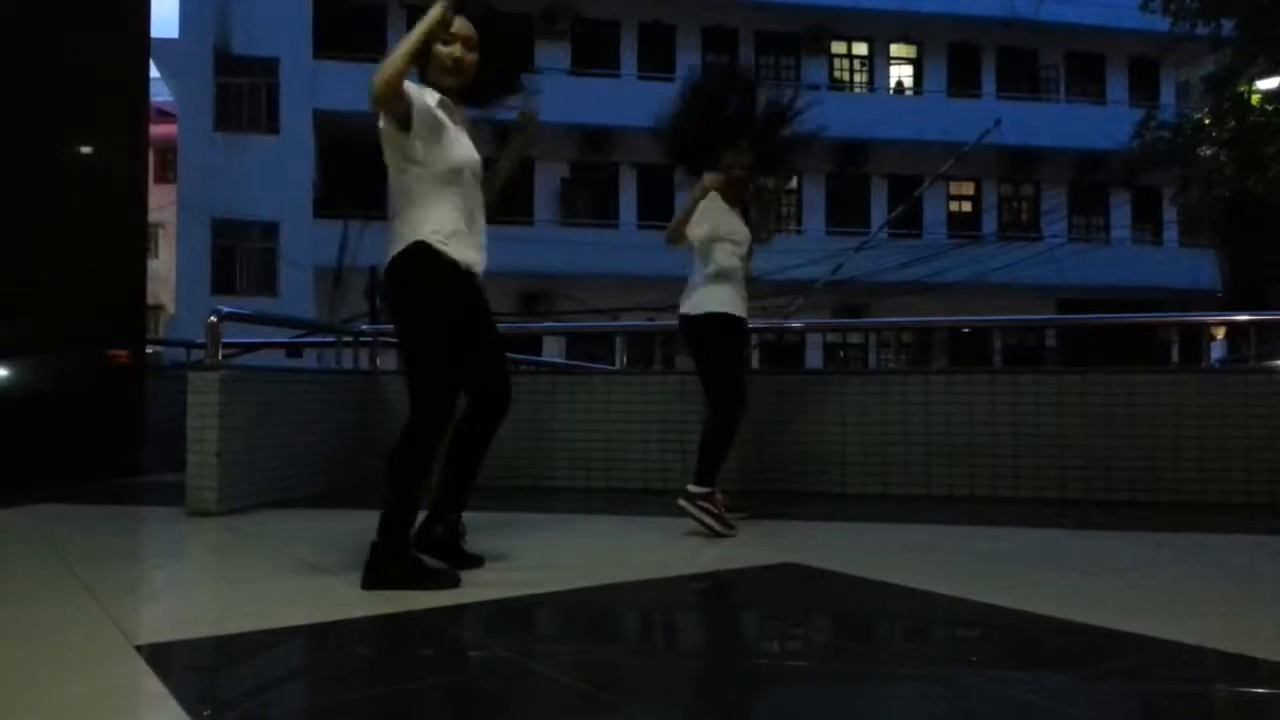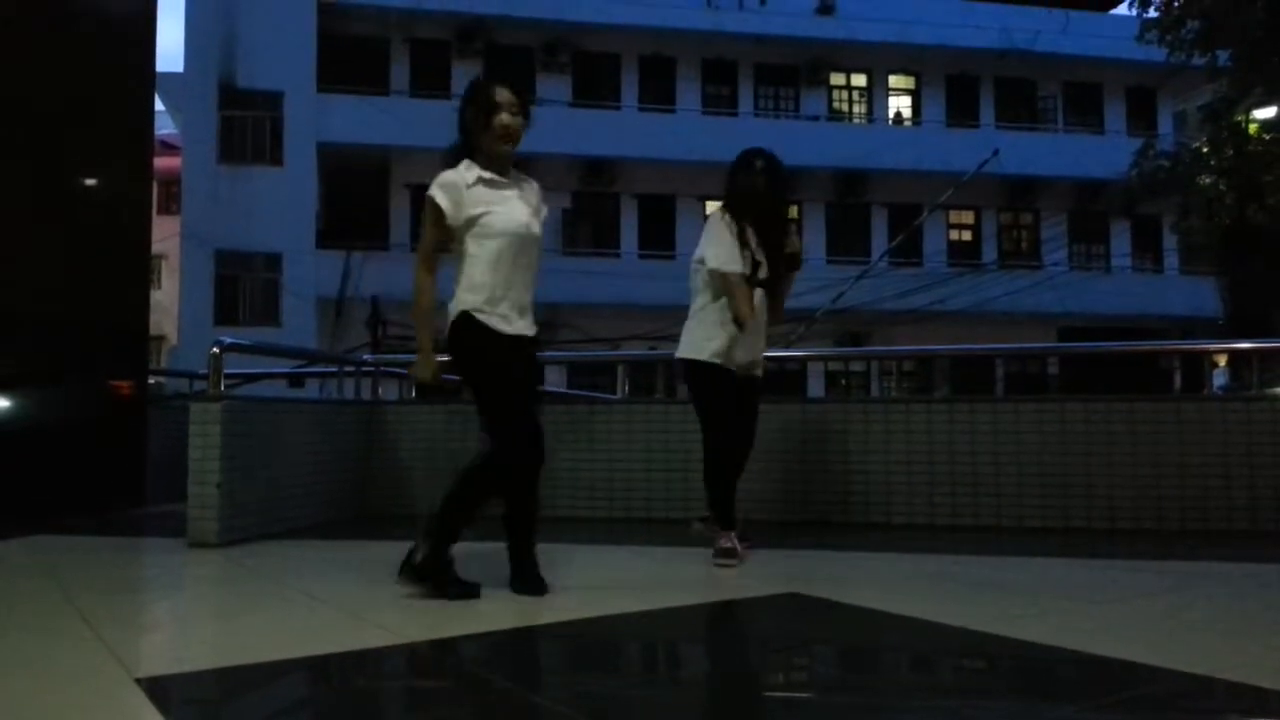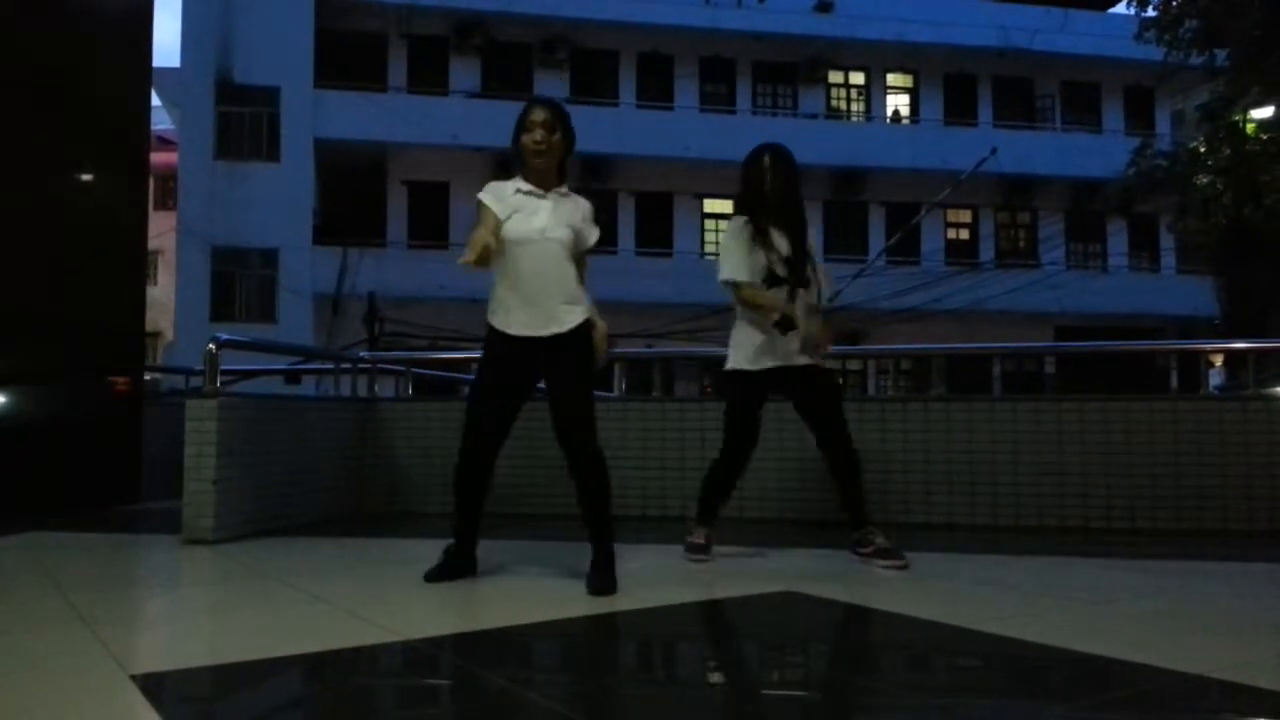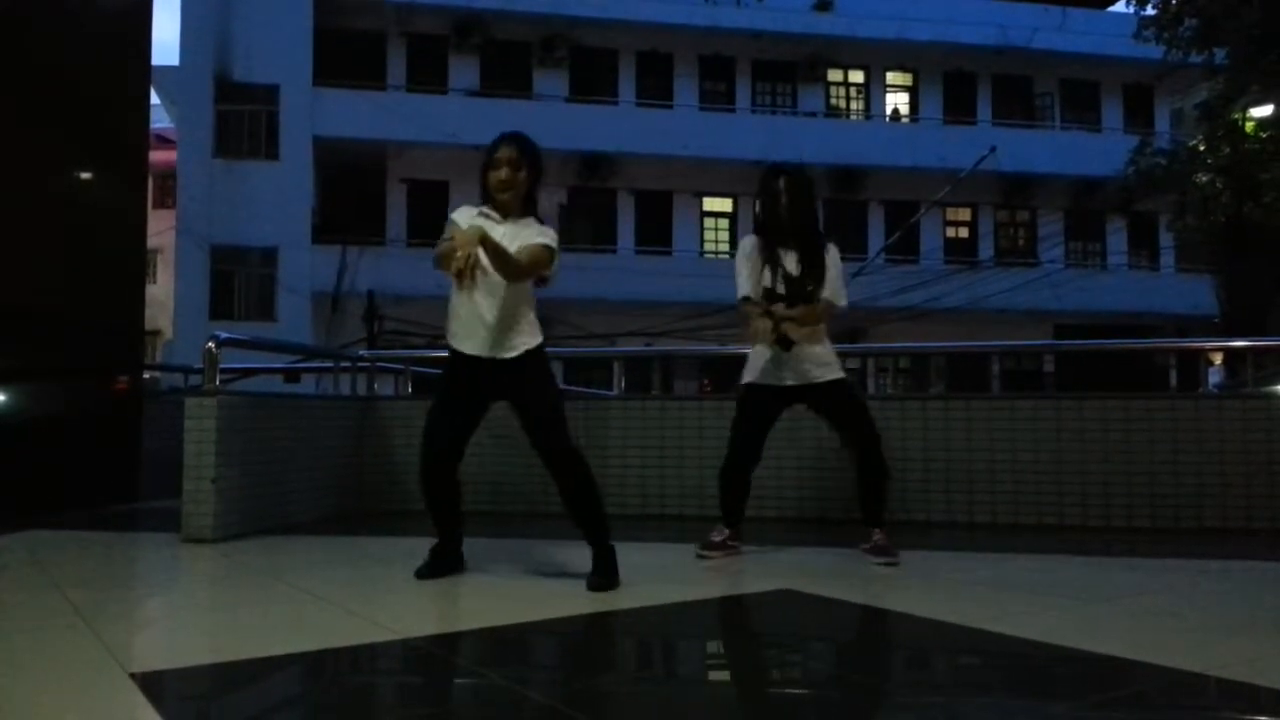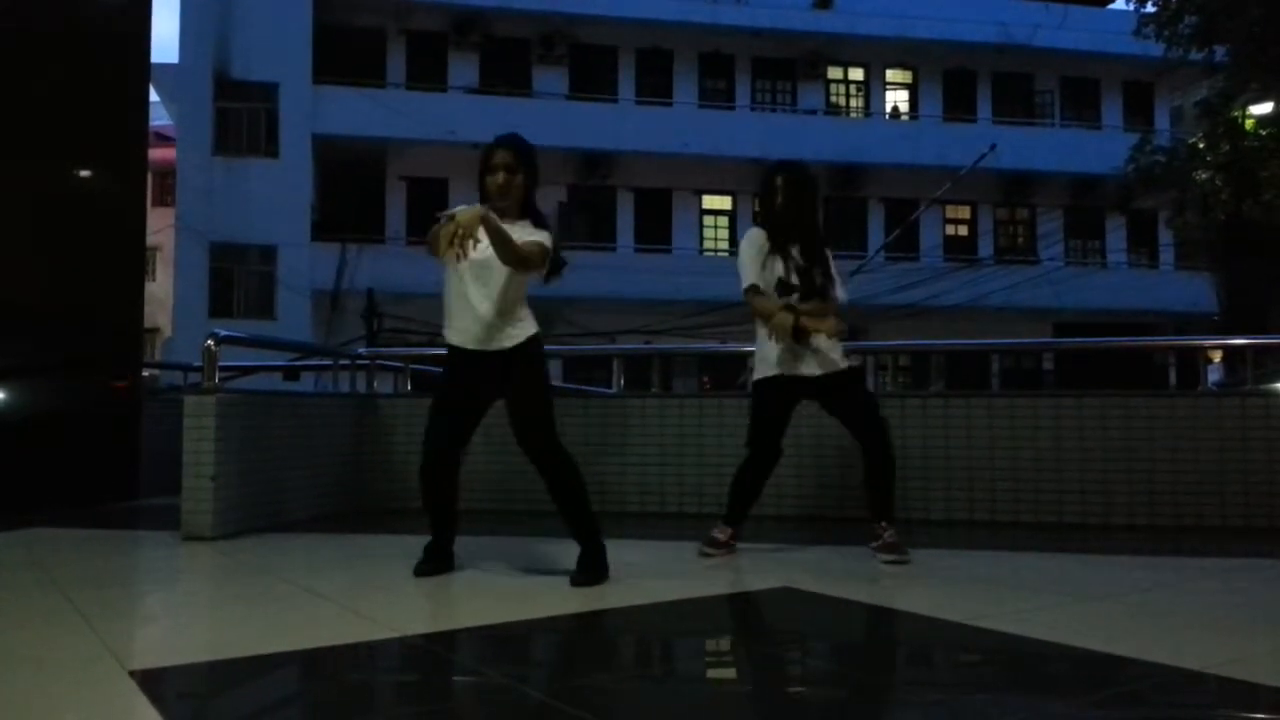
dt=1s
person 1, frame 1
left shoulder: (458, 119)
right shoulder: (412, 104)
left elbow: (481, 192)
right elbow: (381, 91)
left wrist: (517, 146)
left hip: (461, 278)
right hip: (423, 270)
left knee: (491, 393)
right knee: (433, 412)
left ankle: (441, 524)
right ankle: (389, 555)
person 1, frame 2
left shoulder: (531, 191)
right shoulder: (454, 185)
right elbow: (426, 269)
right wrist: (425, 348)
left hip: (519, 336)
right hip: (479, 332)
left knee: (509, 448)
right knee: (523, 445)
left ankle: (431, 555)
right ankle: (503, 560)
person 1, frame 3
left shoulder: (578, 208)
right shoulder: (498, 195)
right elbow: (486, 250)
left wrist: (596, 321)
right wrist: (479, 243)
left hip: (566, 339)
right hip: (507, 337)
left knee: (580, 444)
right knee: (477, 442)
left ankle: (602, 555)
right ankle: (464, 549)
person 1, frame 4
left shoulder: (540, 235)
right shoulder: (465, 216)
left elbow: (517, 271)
right elbow: (440, 258)
left wrist: (481, 237)
right wrist: (461, 246)
left hip: (521, 358)
right hip: (465, 359)
left knee: (558, 451)
right knee: (435, 461)
left ankle: (603, 553)
right ankle: (448, 549)
person 1, frame 5
left shoulder: (536, 237)
right shoulder: (464, 214)
left elbow: (515, 259)
right elbow: (434, 246)
left wrist: (484, 219)
right wrist: (454, 223)
left hip: (516, 351)
right hip: (463, 355)
left knee: (543, 449)
right knee: (437, 454)
left ankle: (592, 549)
right ankle: (441, 546)
person 2, frame 1
left shoulder: (740, 204)
right shoulder: (709, 201)
left elbow: (760, 236)
right elbow: (673, 236)
left wrist: (766, 200)
right wrist: (701, 191)
left hip: (721, 314)
right hip: (712, 314)
left knee: (725, 406)
right knee: (729, 403)
left ankle: (705, 490)
right ankle: (699, 491)
person 2, frame 2
left shoulder: (769, 236)
right shoulder: (722, 223)
left elbow: (773, 308)
right elbow: (728, 282)
left wrist: (790, 265)
right wrist: (748, 319)
left hip: (745, 358)
right hip: (707, 354)
left knee: (740, 444)
right knee: (720, 442)
left ankle: (721, 520)
right ankle: (725, 530)
person 2, frame 3
left shoulder: (802, 232)
right shoulder: (741, 229)
left elbow: (809, 299)
right elbow: (740, 292)
left wrist: (813, 325)
right wrist: (787, 308)
left hip: (802, 359)
right hip: (751, 358)
left knee: (838, 443)
right knee: (737, 450)
left ankle: (865, 533)
right ankle: (702, 527)
person 2, frame 4
left shoulder: (826, 252)
right shoulder: (752, 247)
left elbow: (823, 310)
right elbow: (749, 308)
left wrist: (773, 314)
right wrist: (786, 327)
left hip: (821, 372)
right hip: (767, 373)
left knee: (868, 443)
right knee: (739, 455)
left ankle: (876, 531)
right ankle: (730, 530)
person 2, frame 5
left shoulder: (818, 251)
right shoulder: (756, 239)
left elbow: (829, 304)
right elbow: (756, 301)
left wrist: (790, 311)
right wrist: (805, 322)
left hip: (830, 364)
right hip: (778, 366)
left knee: (876, 436)
right knee: (762, 453)
left ankle: (884, 528)
right ankle: (728, 528)
